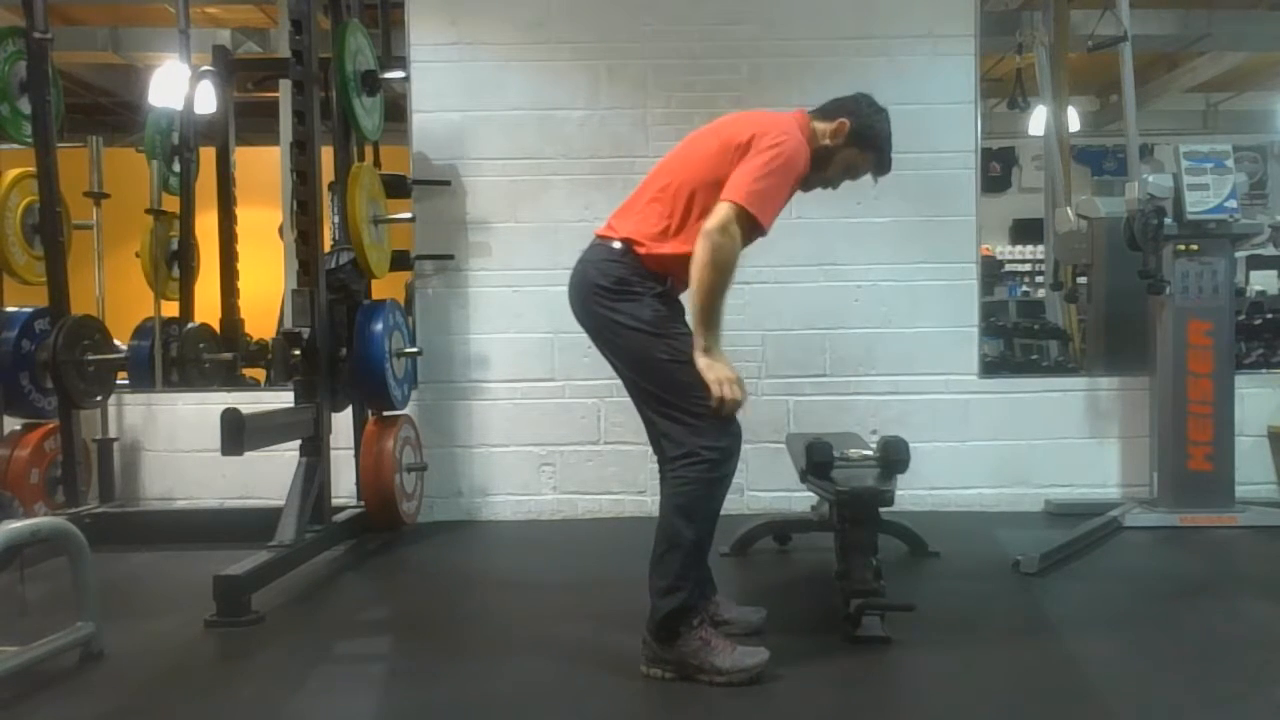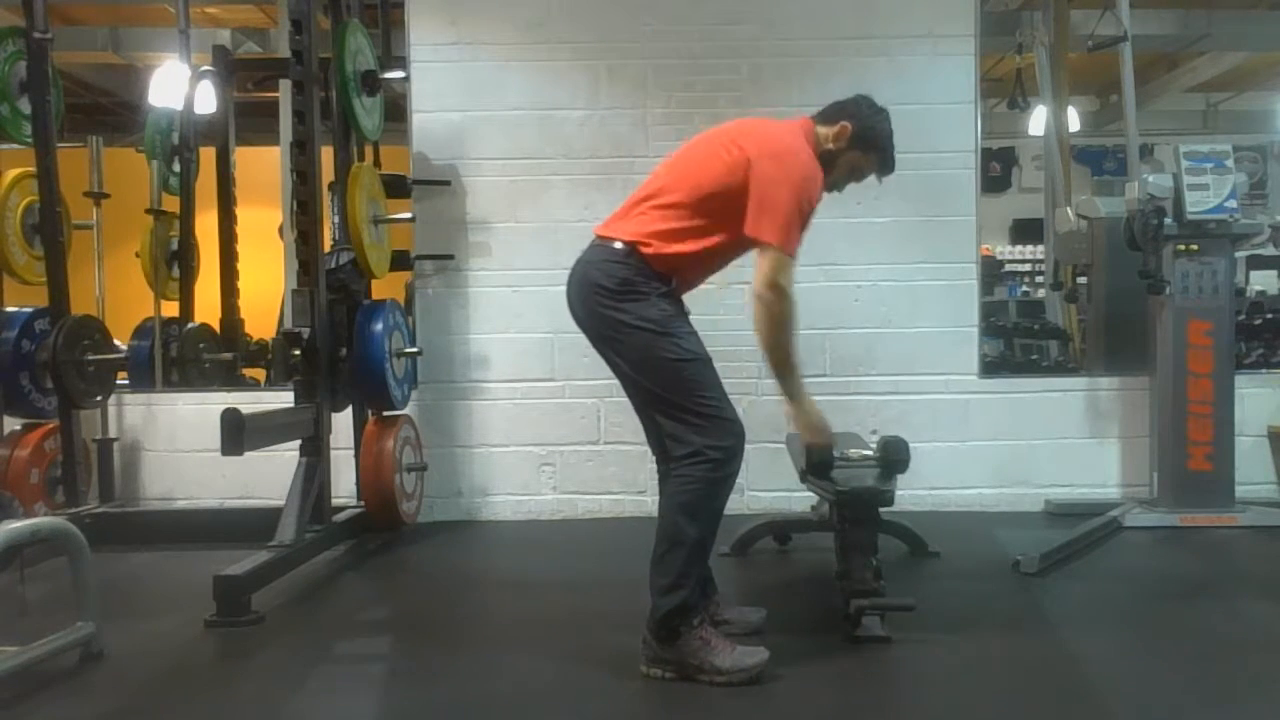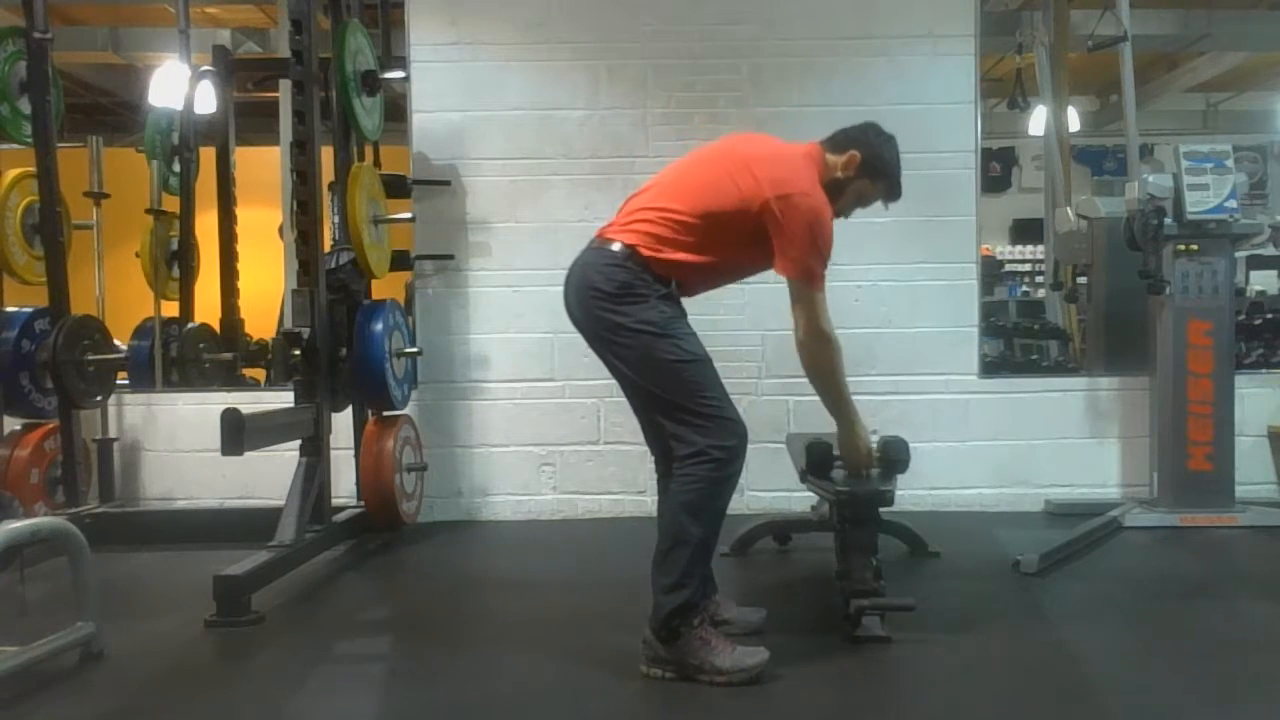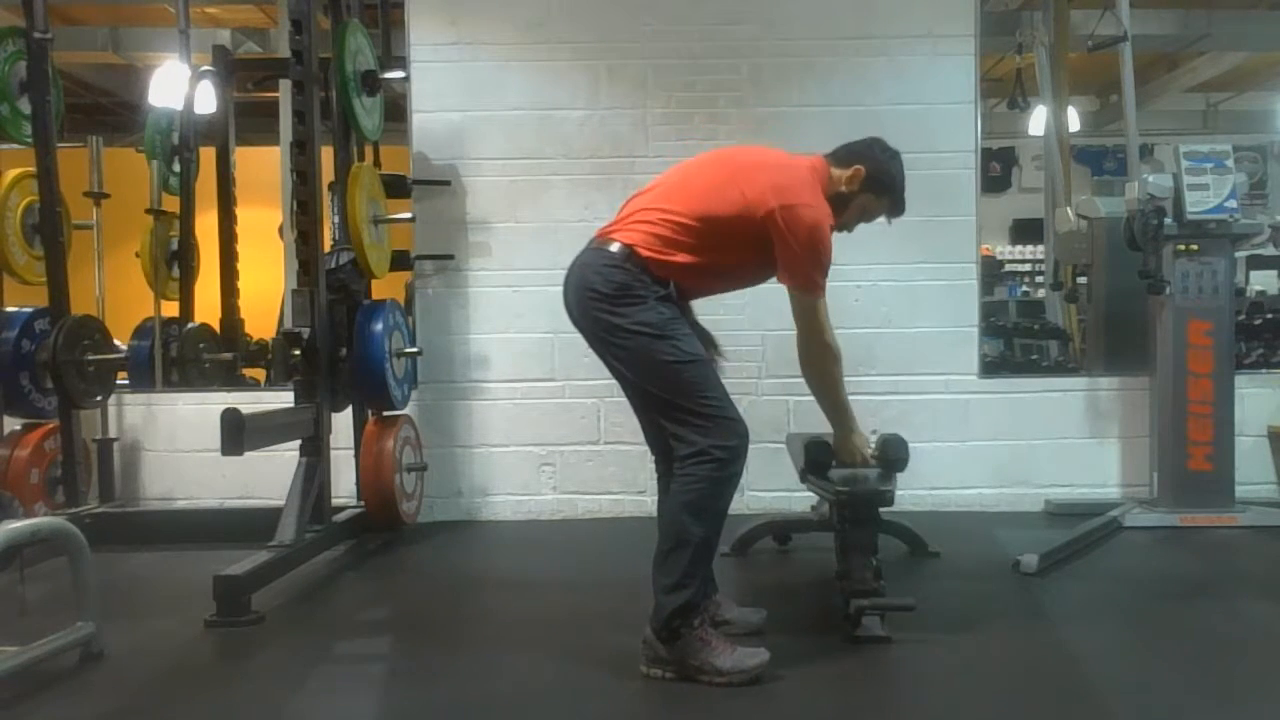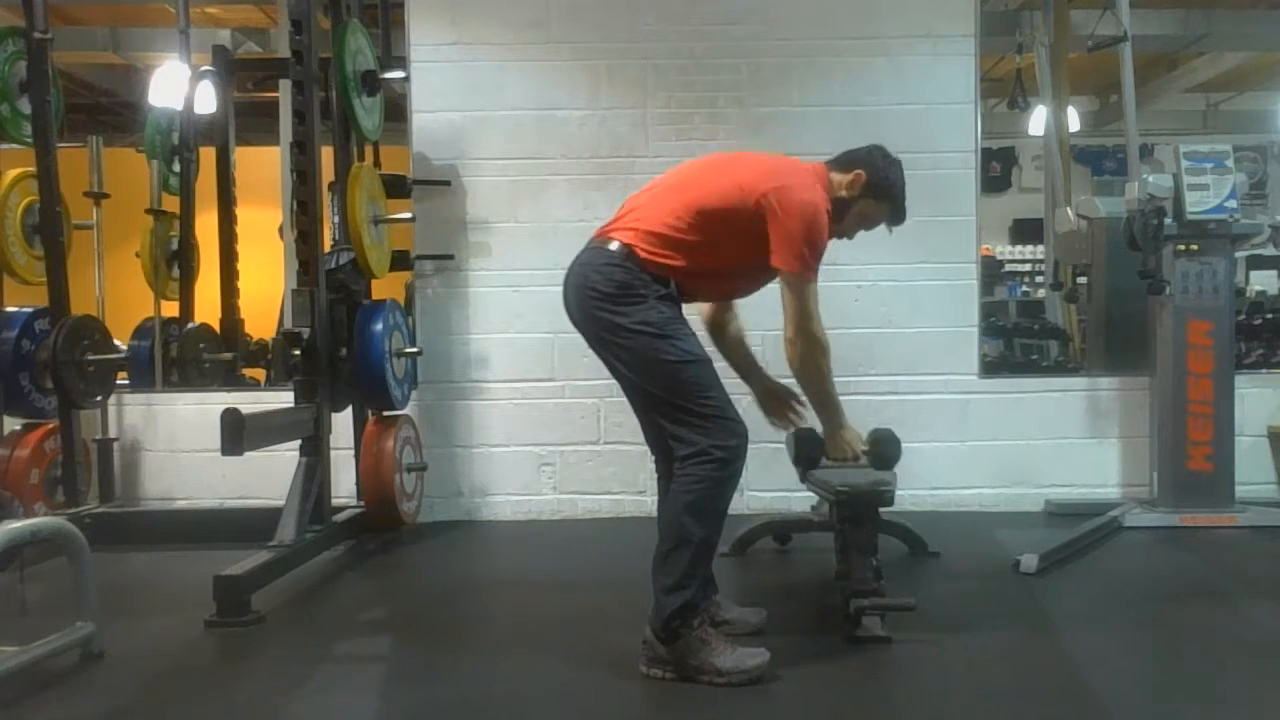
dt=0.2s
person 1, frame 1
left shoulder: (765, 133)
right shoulder: (787, 145)
right elbow: (719, 235)
right wrist: (706, 351)
left hip: (612, 277)
right hip: (625, 284)
left knee: (691, 442)
right knee: (710, 441)
left ankle: (693, 598)
right ankle: (673, 634)
person 1, frame 2
left shoulder: (769, 141)
right shoulder: (795, 164)
right elbow: (771, 291)
right wrist: (796, 397)
left hip: (605, 276)
right hip: (627, 285)
left knee: (689, 444)
right knee: (714, 441)
left ankle: (694, 599)
right ankle: (673, 635)
person 1, frame 3
left shoulder: (770, 160)
right shoulder: (803, 196)
right elbow: (814, 333)
right wrist: (849, 426)
left hip: (599, 275)
right hip: (625, 286)
left knee: (688, 445)
right knee: (717, 443)
left ankle: (693, 598)
right ankle: (674, 634)
person 1, frame 4
left shoulder: (776, 174)
right shoulder: (806, 207)
right elbow: (816, 343)
left wrist: (694, 337)
right wrist: (846, 430)
left hip: (598, 275)
right hip: (624, 286)
left knee: (688, 445)
right knee: (718, 443)
left ankle: (694, 599)
right ankle: (675, 635)
person 1, frame 5
left shoulder: (776, 188)
right shoulder: (804, 201)
left elbow: (718, 314)
right elbow: (803, 336)
left wrist: (761, 385)
right wrist: (835, 426)
left hip: (600, 276)
right hip: (622, 284)
left knee: (688, 444)
right knee: (717, 442)
left ankle: (694, 598)
right ankle: (675, 635)
